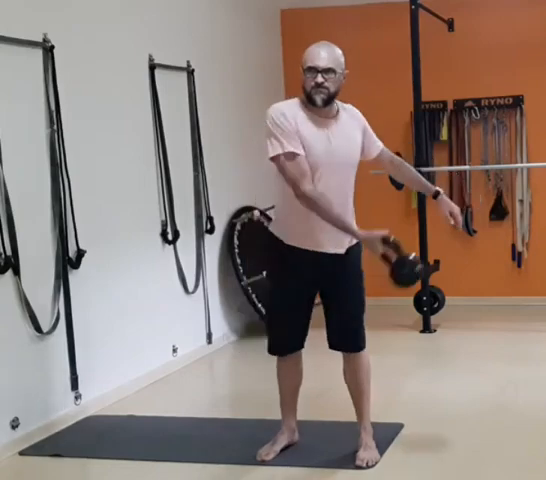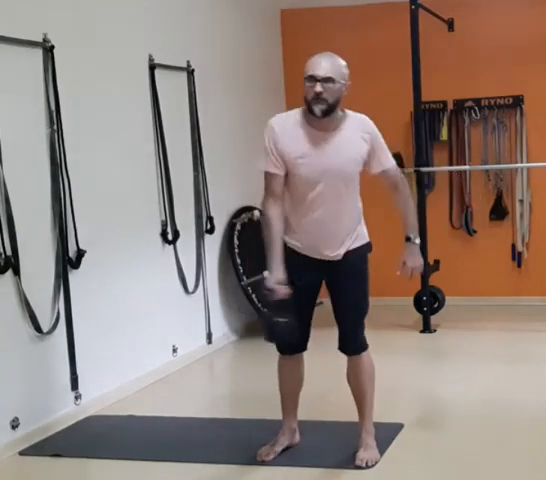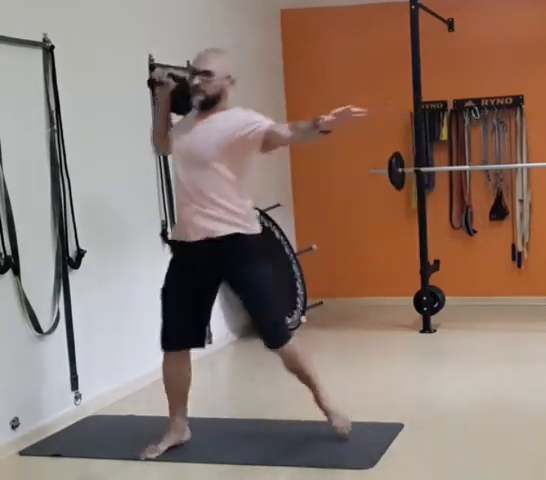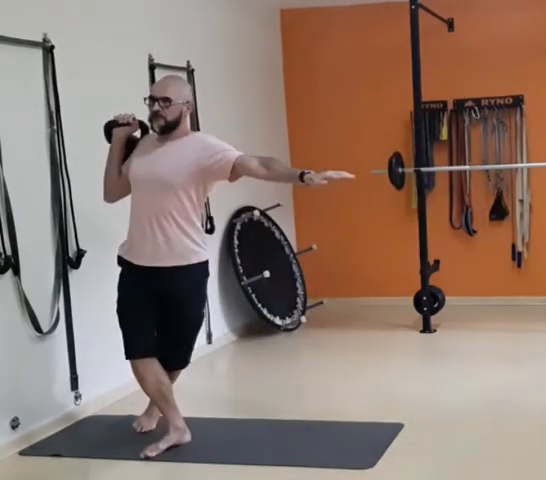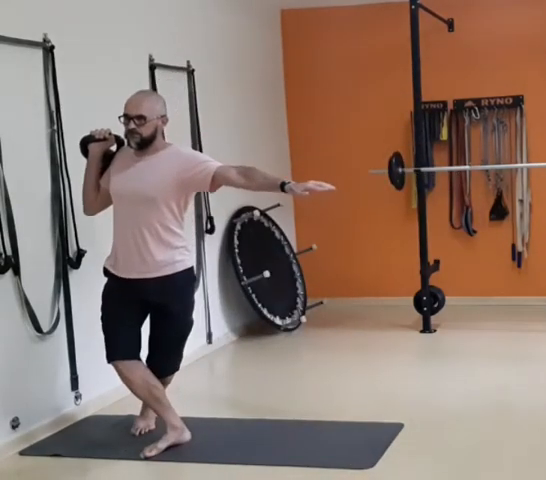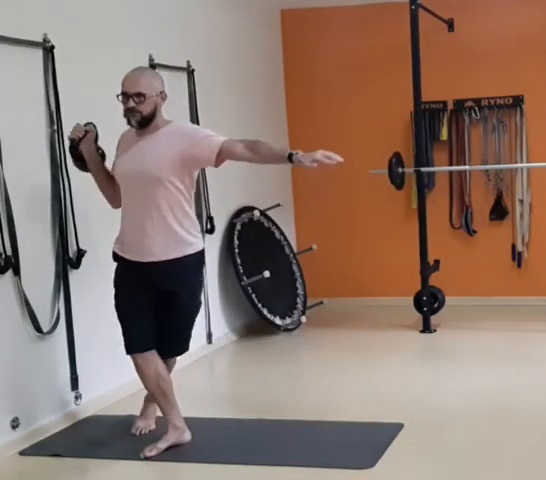
dt=0.7s
person 1, frame 1
left shoulder: (353, 118)
right shoulder: (282, 116)
left elbow: (390, 161)
right elbow: (304, 189)
left wrist: (436, 194)
right wrist: (359, 232)
left hip: (343, 250)
right hip: (293, 250)
left knee: (352, 344)
right knee: (285, 344)
left ankle: (366, 434)
right ankle: (288, 428)
person 1, frame 2
left shoulder: (363, 129)
right shoulder: (280, 128)
left elbow: (397, 184)
right elbow: (273, 202)
left wrist: (412, 241)
right wrist: (275, 266)
left hip: (350, 251)
right hip: (297, 252)
left knee: (355, 345)
right knee: (290, 346)
left ankle: (367, 434)
right ankle: (289, 429)
person 1, frame 3
left shoulder: (242, 123)
right shoulder: (188, 120)
left elbow: (283, 133)
right elbow: (161, 143)
left wrist: (321, 125)
right wrist: (163, 98)
left hip: (237, 242)
right hip: (188, 246)
left knee: (275, 332)
right knee: (174, 343)
left ankle: (322, 399)
right ankle: (178, 427)
person 1, frame 4
left shoulder: (204, 148)
right shoulder: (144, 146)
left elbow: (256, 165)
right elbow: (112, 193)
left wrist: (305, 176)
right wrist: (118, 143)
left hip: (184, 268)
right hip: (136, 267)
left knee: (173, 355)
right knee: (140, 353)
left ankle: (157, 405)
right ankle: (176, 427)
person 1, frame 5
left shoulder: (182, 161)
right shoulder: (120, 159)
left elbow: (237, 174)
right elbow: (90, 206)
left wrist: (286, 186)
right wrist: (94, 157)
left hip: (170, 277)
right hip: (122, 278)
left knee: (163, 362)
right knee: (122, 358)
left ankle: (150, 408)
right ankle: (174, 426)
person 1, frame 6
left shoulder: (185, 137)
right shoulder: (125, 141)
left elbow: (242, 148)
left wrist: (295, 157)
right wrist: (89, 152)
left hip: (179, 261)
right hip: (131, 262)
left knee: (169, 348)
right knee: (142, 350)
left ankle: (151, 404)
right ankle: (176, 427)
